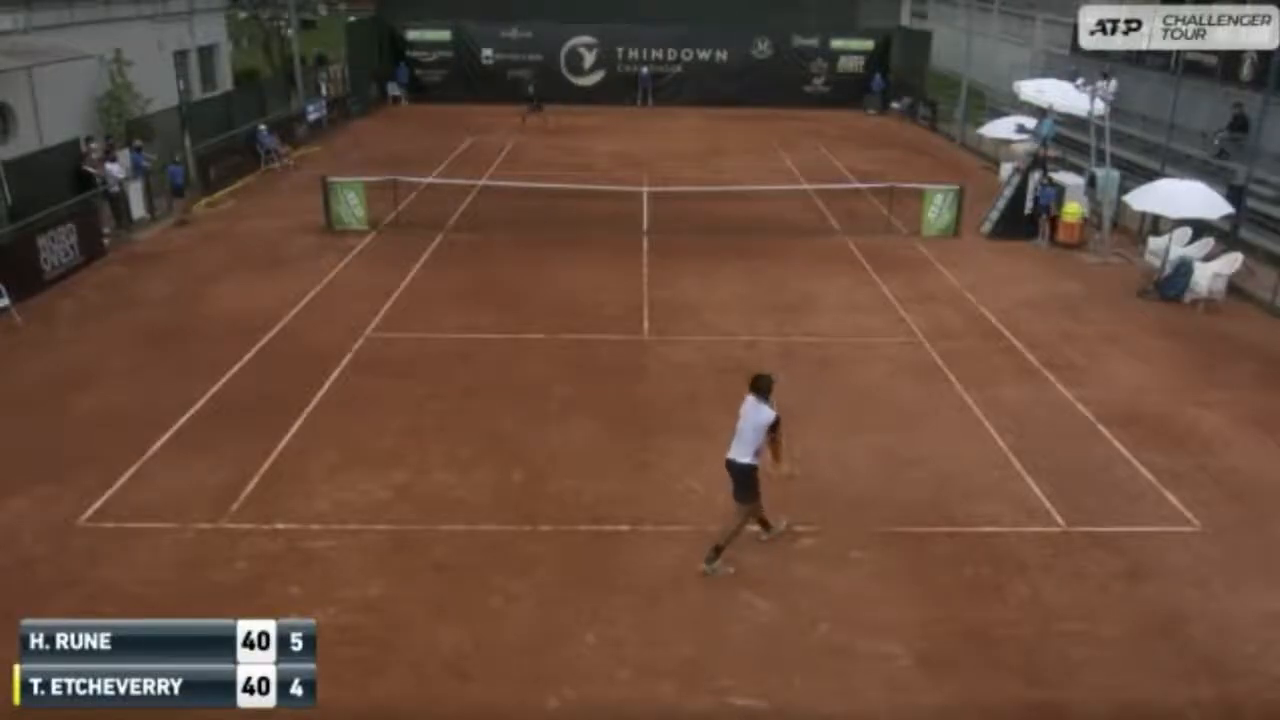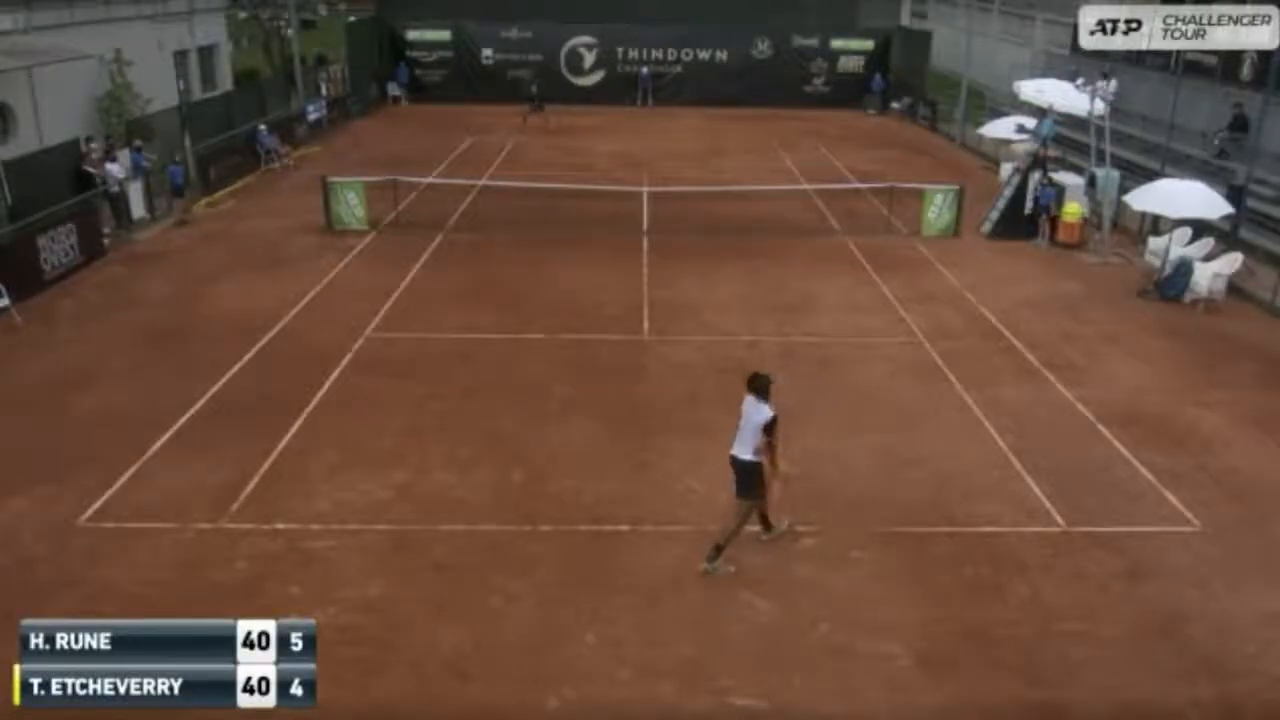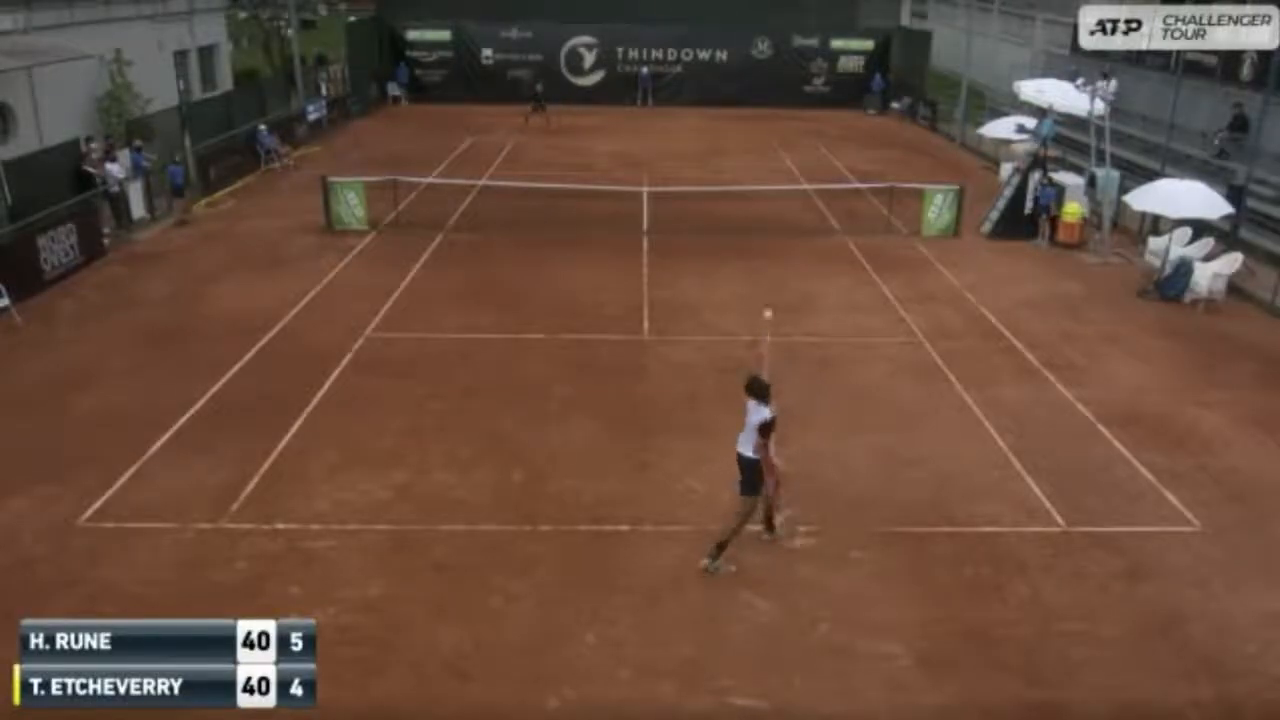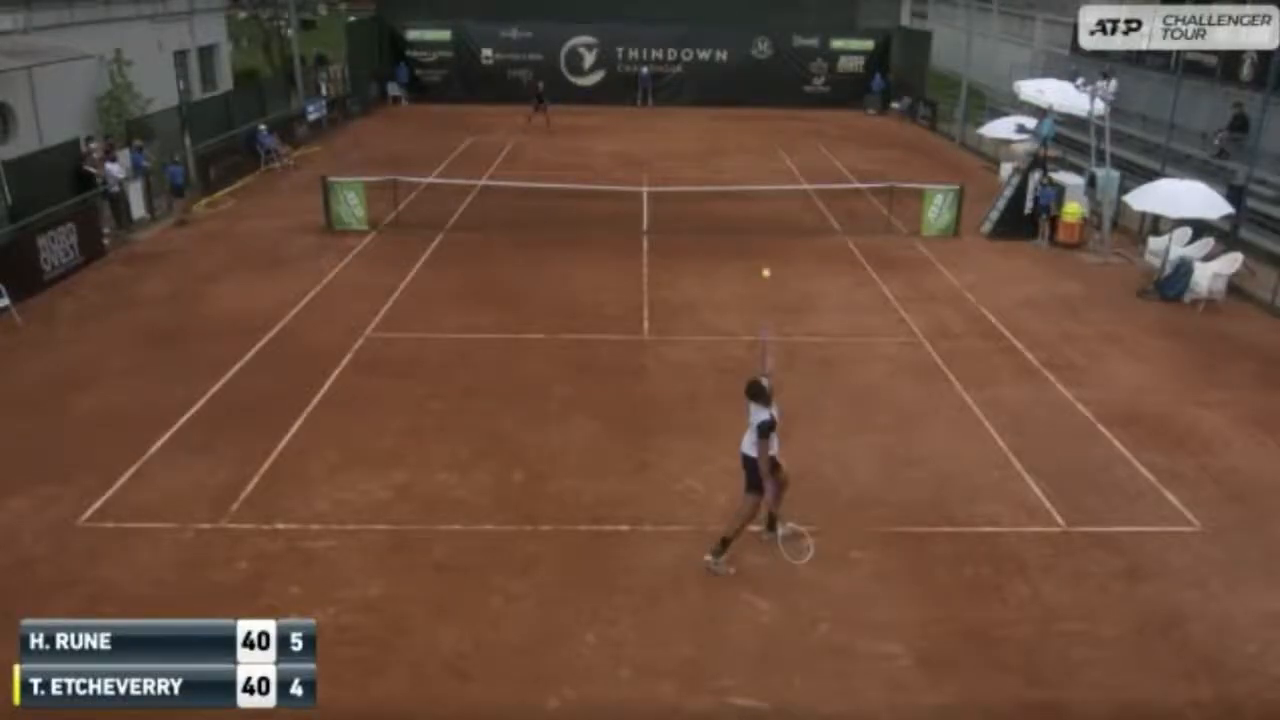
dt=0.1s
person 1, frame 1
left shoulder: (748, 401)
right shoulder: (771, 417)
right elbow: (775, 445)
right wrist: (779, 462)
left hip: (733, 459)
right hip: (745, 466)
left knee: (753, 498)
right knee: (743, 516)
left ankle: (767, 528)
right ankle: (711, 561)
person 1, frame 2
left shoulder: (748, 399)
right shoulder: (768, 416)
right elbow: (770, 447)
right wrist: (775, 470)
left hip: (738, 456)
right hip: (749, 463)
left knee: (761, 490)
right knee: (742, 514)
left ankle: (768, 528)
right ankle: (712, 559)
person 1, frame 3
left shoulder: (754, 398)
right shoulder: (766, 419)
right elbow: (764, 453)
right wrist: (768, 484)
left hip: (747, 453)
right hip: (751, 461)
left knee: (774, 484)
right knee: (745, 512)
left ankle: (770, 528)
right ankle: (712, 559)
person 1, frame 4
left shoulder: (757, 399)
right shoulder: (765, 420)
left elbow: (765, 378)
right elbow: (763, 456)
right wrist: (768, 489)
left hip: (753, 453)
right hip: (756, 459)
left knee: (782, 481)
right knee: (749, 511)
left ankle: (772, 528)
right ankle: (715, 554)
